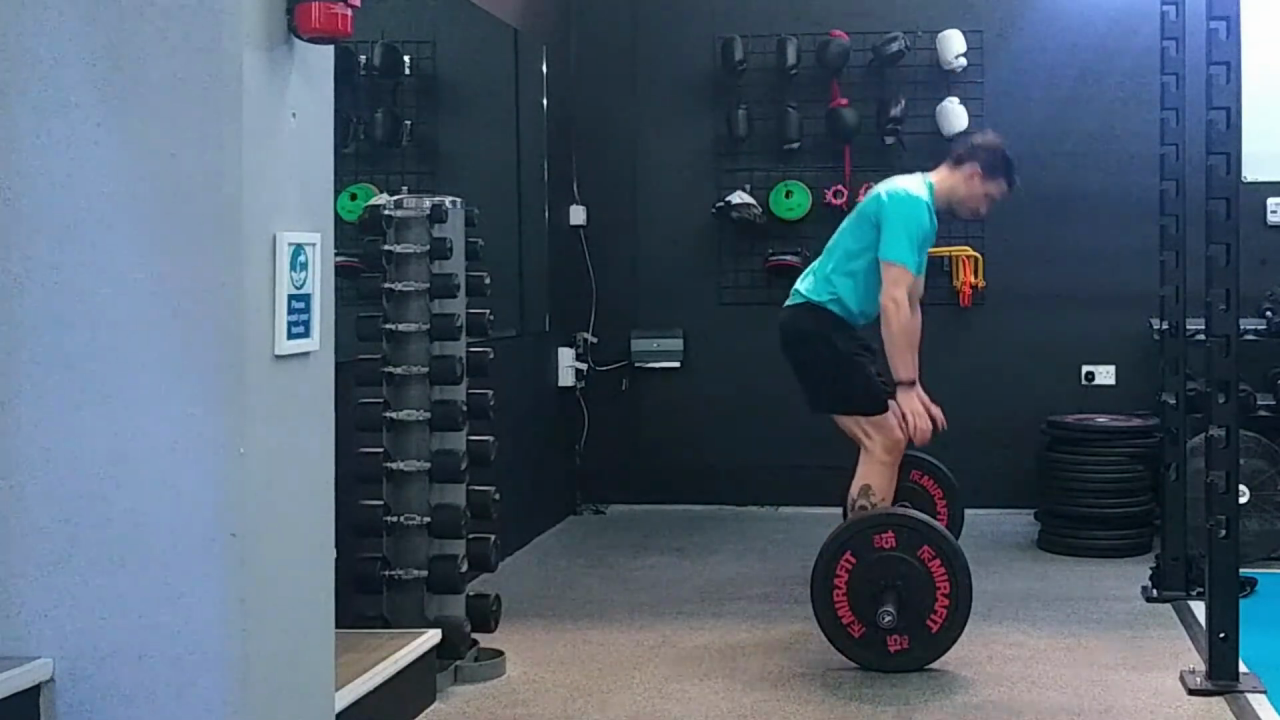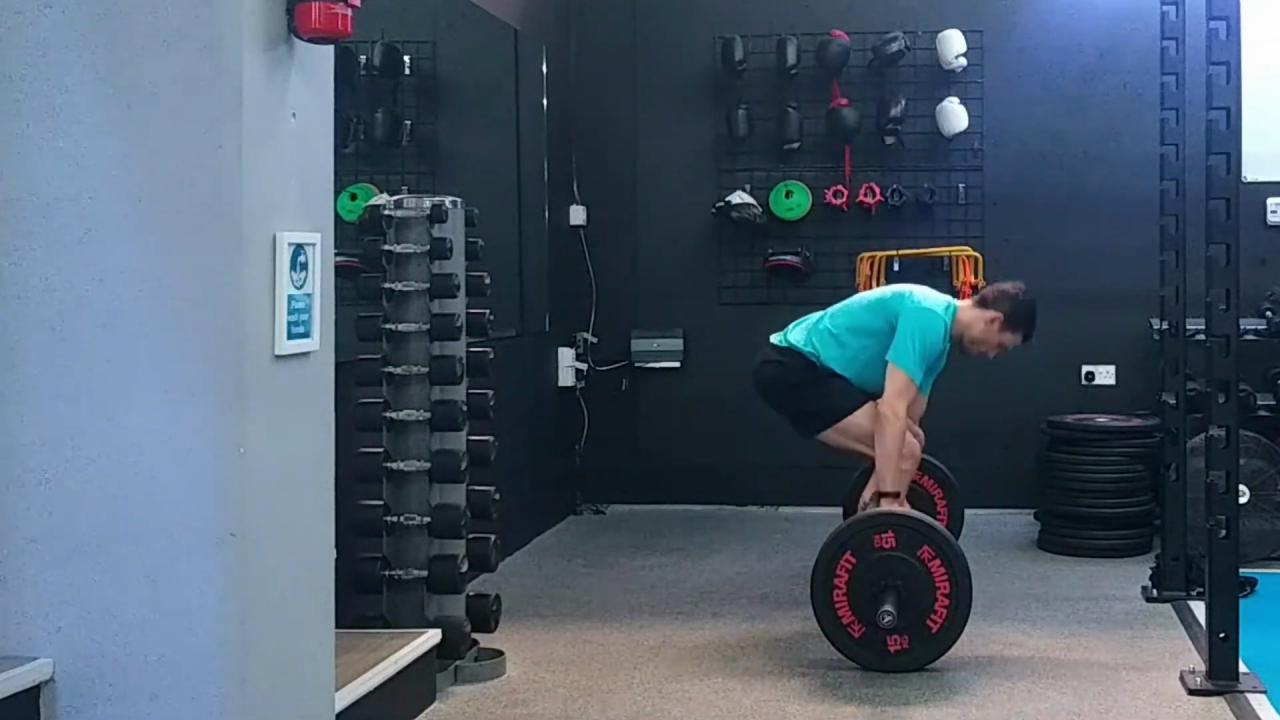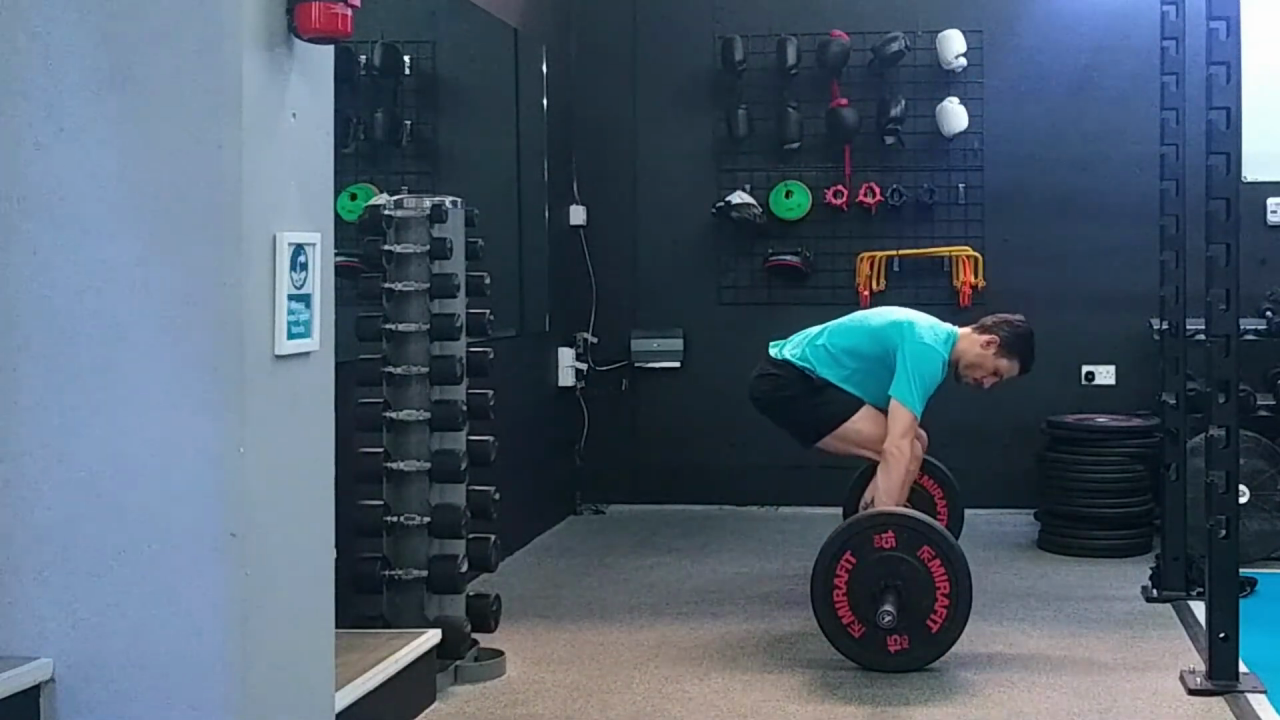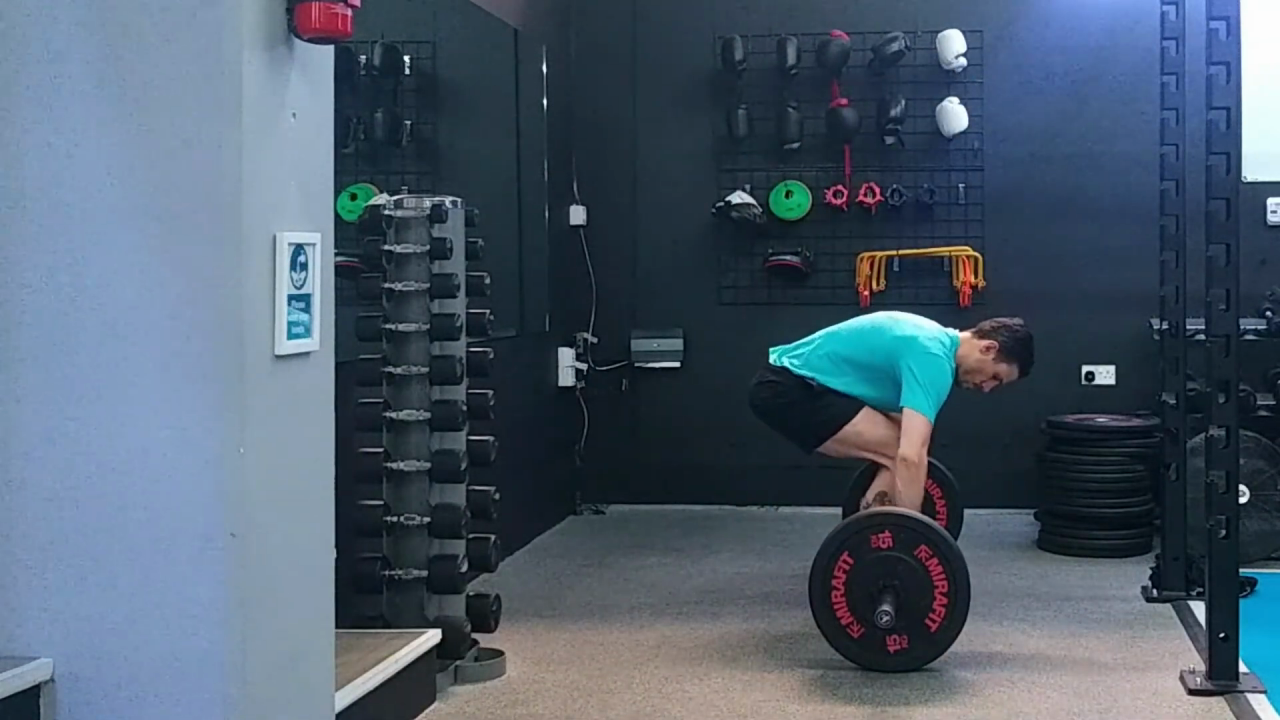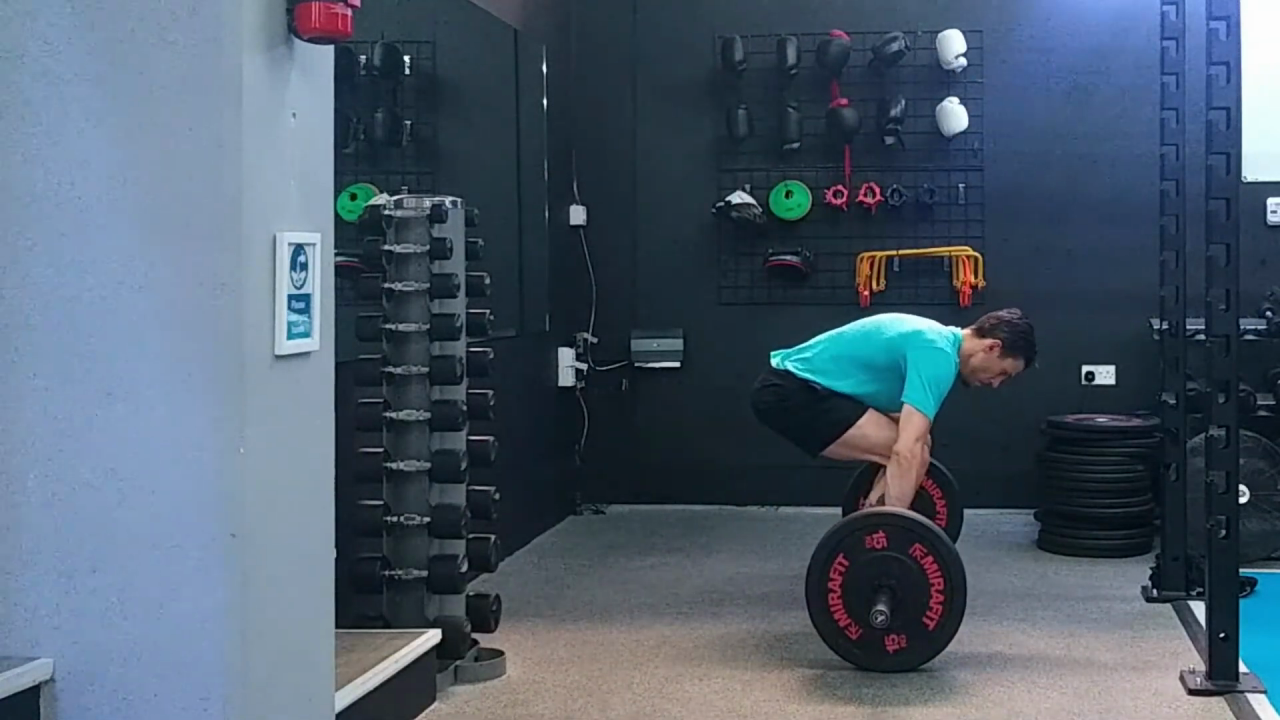
dt=0.4s
person 1, frame 1
left shoulder: (918, 203)
right shoulder: (910, 202)
left elbow: (910, 305)
right elbow: (892, 301)
left wrist: (915, 387)
right wrist: (905, 387)
left hip: (832, 321)
right hip: (816, 320)
left knee: (890, 437)
right knee: (884, 440)
person 1, frame 2
left shoulder: (936, 322)
right shoulder: (929, 319)
left elbow: (907, 417)
right elbow: (891, 410)
left wrist: (897, 500)
right wrist: (890, 498)
left hip: (806, 367)
right hip: (791, 368)
left knee: (908, 444)
right knee: (900, 452)
person 1, frame 3
left shoulder: (934, 342)
right shoulder: (928, 350)
left elbow: (902, 441)
right elbow: (895, 447)
left hip: (799, 377)
right hip: (785, 380)
left knee: (914, 444)
right knee: (907, 451)
person 1, frame 4
left shoulder: (934, 342)
right shoulder: (933, 359)
left elbow: (906, 447)
right elbow: (910, 457)
left hip: (795, 382)
right hip: (786, 387)
left knee: (898, 450)
right knee: (899, 454)
person 1, frame 5
left shoulder: (935, 341)
right shoulder: (938, 355)
left elbow: (906, 442)
right elbow: (904, 452)
left hip: (796, 385)
right hip: (788, 391)
left knee: (916, 445)
right knee: (914, 452)
